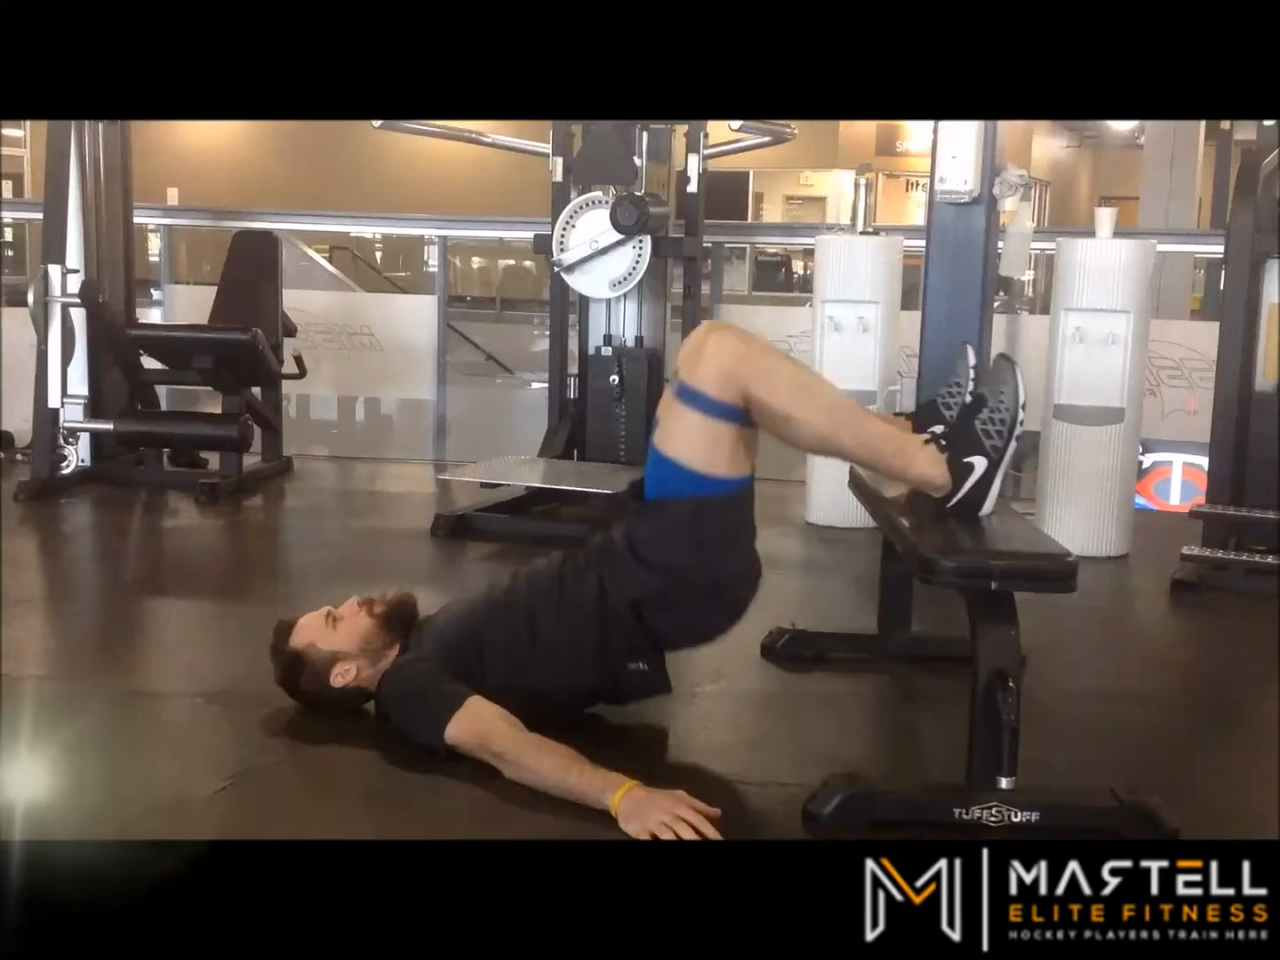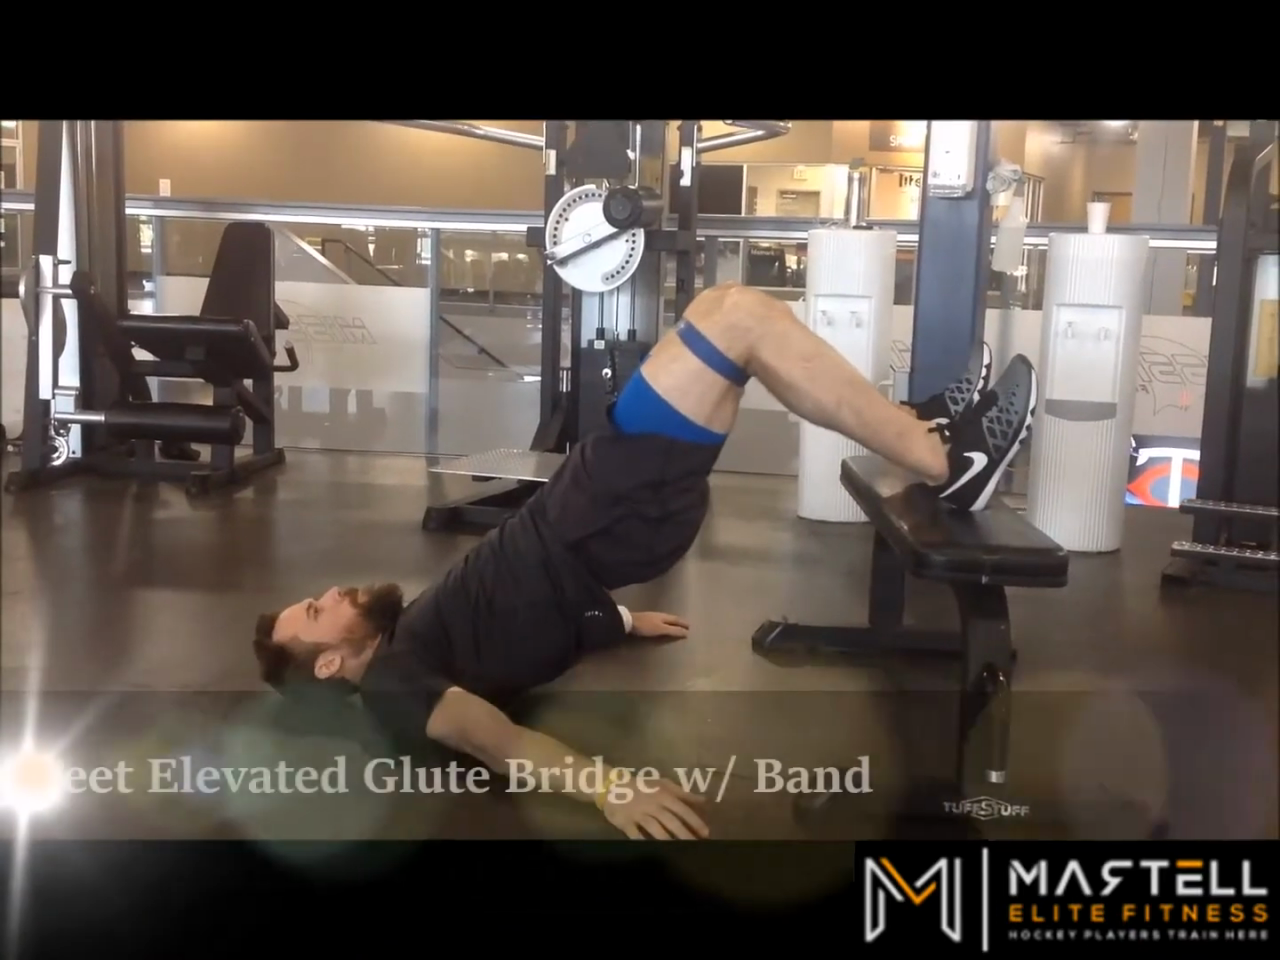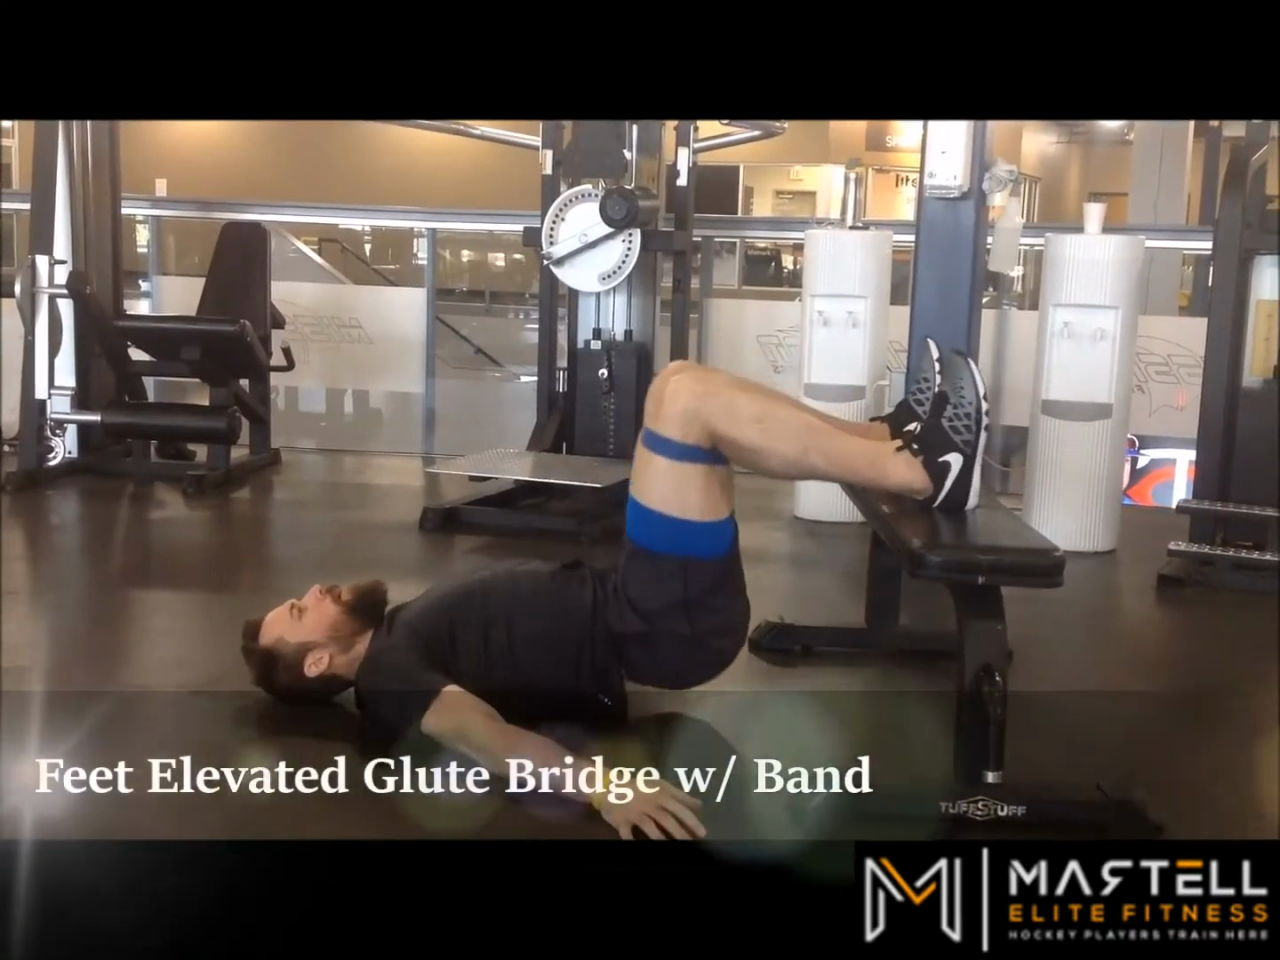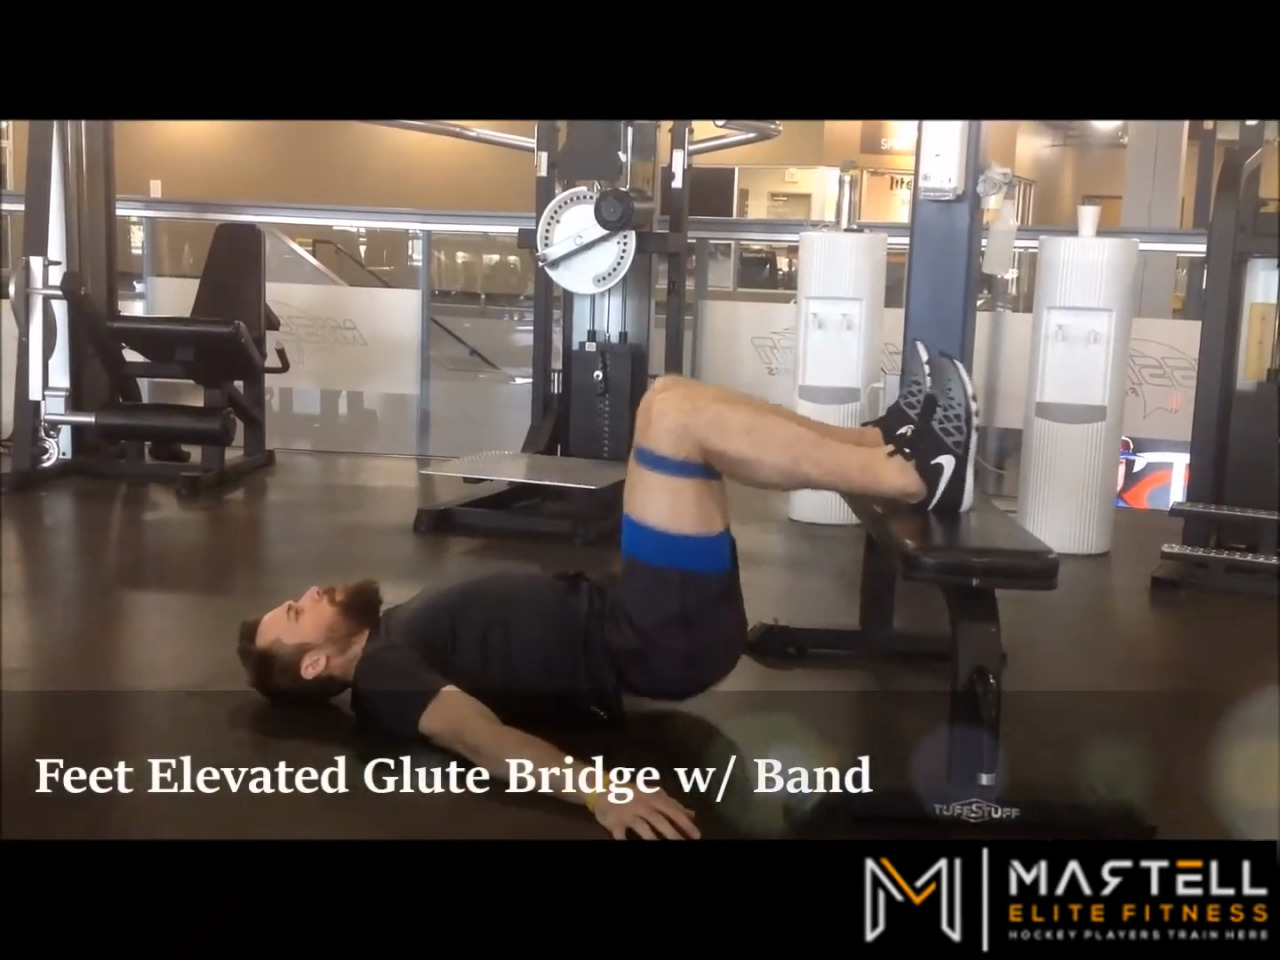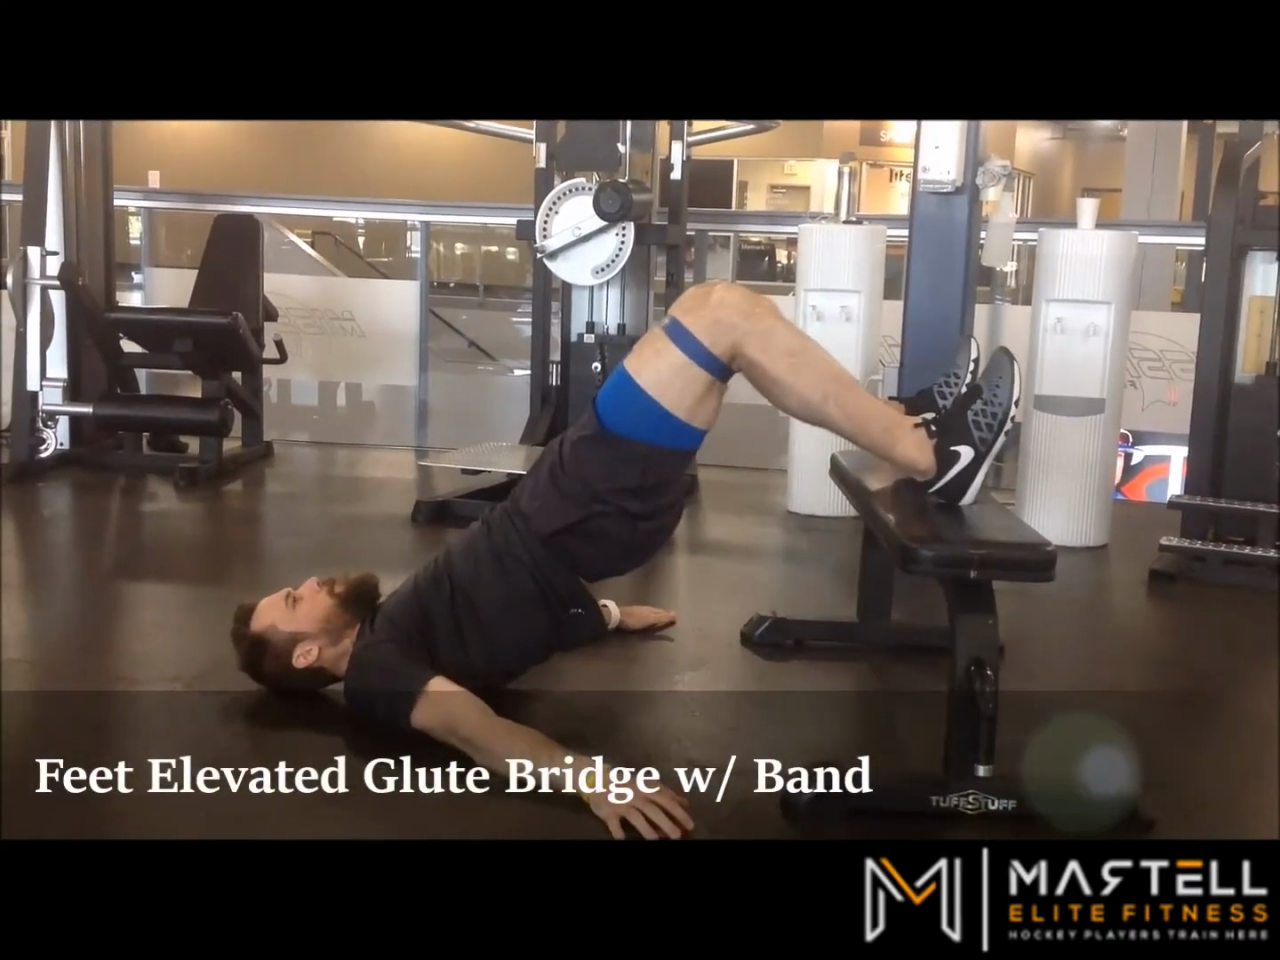
dt=1s
person 1, frame 1
left shoulder: (426, 641)
right shoulder: (409, 688)
right elbow: (505, 746)
right wrist: (622, 795)
left hip: (632, 585)
right hip: (665, 583)
left knee: (719, 357)
right knee: (718, 354)
left ankle: (917, 438)
right ankle: (947, 471)
person 1, frame 2
left shoulder: (407, 637)
right shoulder: (390, 682)
right elbow: (489, 738)
right wrist: (604, 784)
left hip: (586, 523)
right hip: (617, 515)
left knee: (732, 313)
right knee: (736, 313)
left ankle: (921, 428)
right ankle: (945, 460)
person 1, frame 3
left shoulder: (402, 632)
right shoulder: (389, 677)
right elbow: (483, 734)
right wrist: (598, 784)
left hip: (624, 602)
right hip: (665, 626)
left knee: (689, 397)
right knee: (683, 394)
left ankle: (896, 436)
right ankle: (926, 472)
person 1, frame 4
left shoulder: (395, 636)
right shoulder: (384, 677)
right elbow: (479, 736)
right wrist: (593, 789)
left hip: (616, 624)
right hip: (661, 638)
left knee: (684, 412)
right knee: (674, 407)
left ankle: (890, 442)
right ankle: (920, 475)
person 1, frame 5
left shoulder: (384, 633)
right shoulder: (375, 673)
right elbow: (469, 727)
right wrist: (587, 778)
left hip: (565, 514)
left knee: (722, 315)
right knee: (721, 311)
left ankle: (908, 422)
right ankle: (931, 455)
